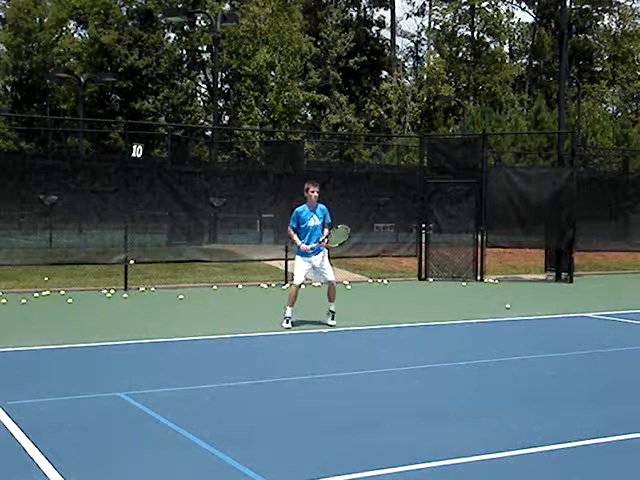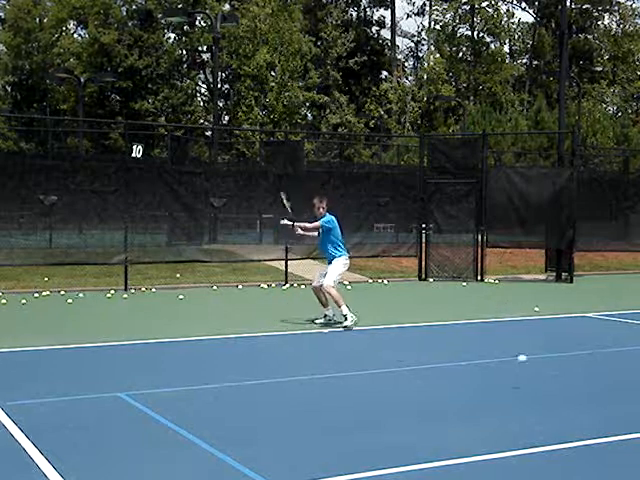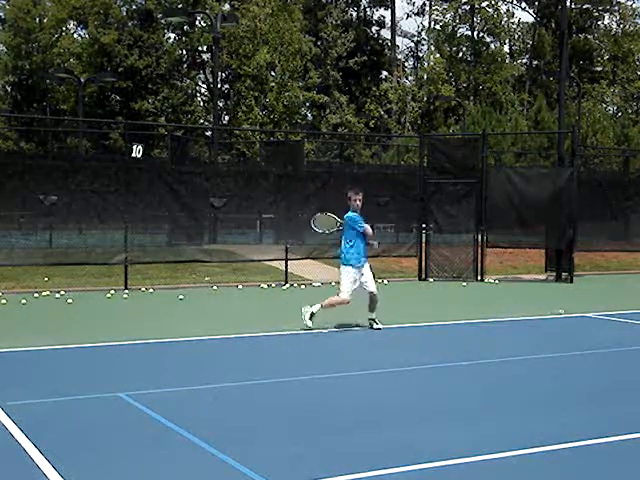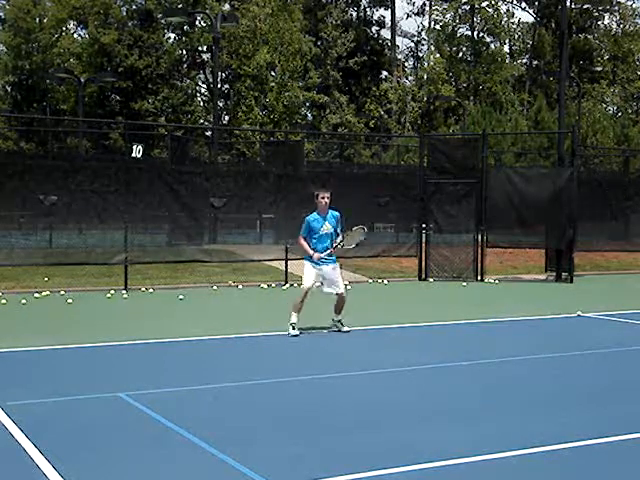
dt=0.7s
person 1, frame 1
left shoulder: (323, 209)
right shoulder: (299, 211)
right elbow: (290, 230)
left wrist: (324, 237)
right wrist: (299, 244)
left hip: (320, 253)
right hip: (303, 255)
left knee: (331, 281)
right knee: (297, 283)
left ankle: (331, 312)
right ankle: (287, 315)
person 1, frame 2
left shoulder: (330, 219)
right shoulder: (321, 222)
left elbow: (311, 226)
left wrist: (292, 224)
right wrist: (302, 232)
left hip: (340, 259)
right hip: (332, 261)
left knee: (328, 285)
right knee: (315, 286)
left ankle: (348, 315)
right ankle: (329, 315)
person 1, frame 3
left shoulder: (358, 218)
right shoulder: (351, 217)
right elbow: (369, 233)
left wrist: (369, 242)
right wrist: (369, 234)
left hip: (362, 263)
right hip: (350, 264)
left knee: (373, 293)
right knee: (344, 299)
left ankle: (372, 318)
right ankle: (312, 310)
person 1, frame 4
left shoulder: (335, 216)
right shoulder: (310, 220)
right elbow: (301, 239)
right wrist: (311, 253)
left hip: (330, 263)
right hip: (312, 262)
left knee: (342, 294)
right knee: (306, 288)
left ankle: (336, 321)
right ankle: (293, 322)
